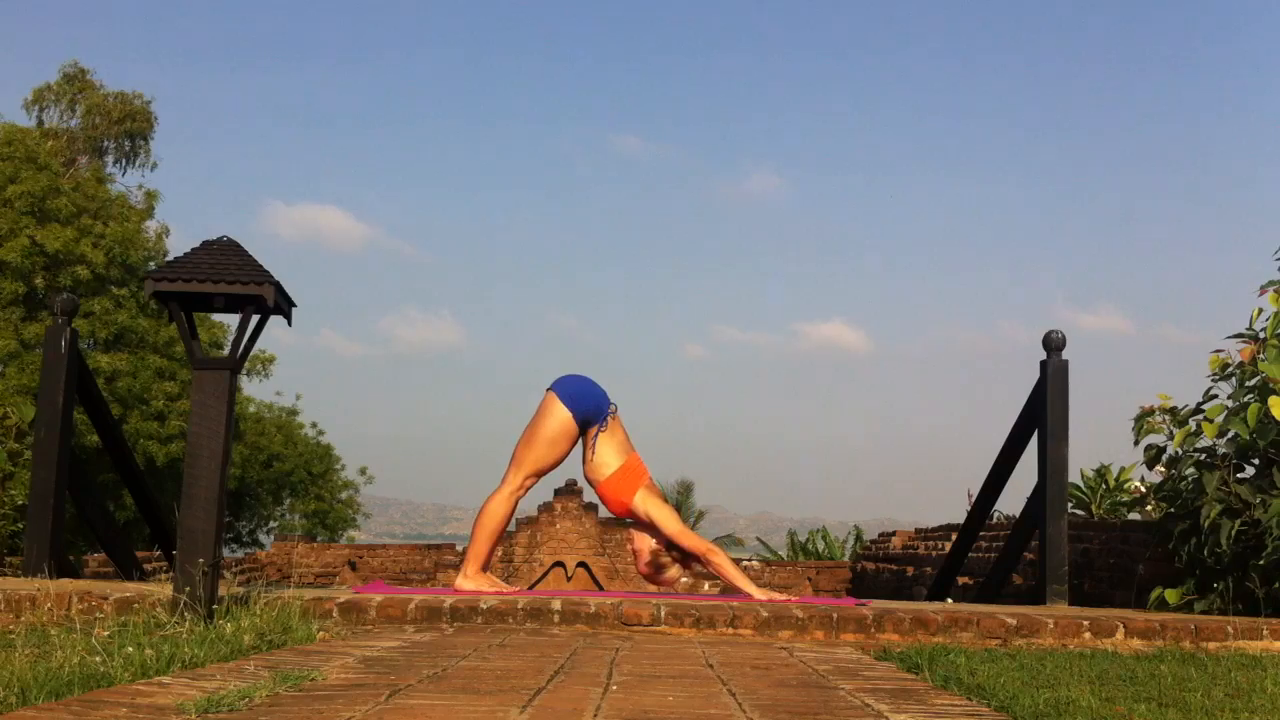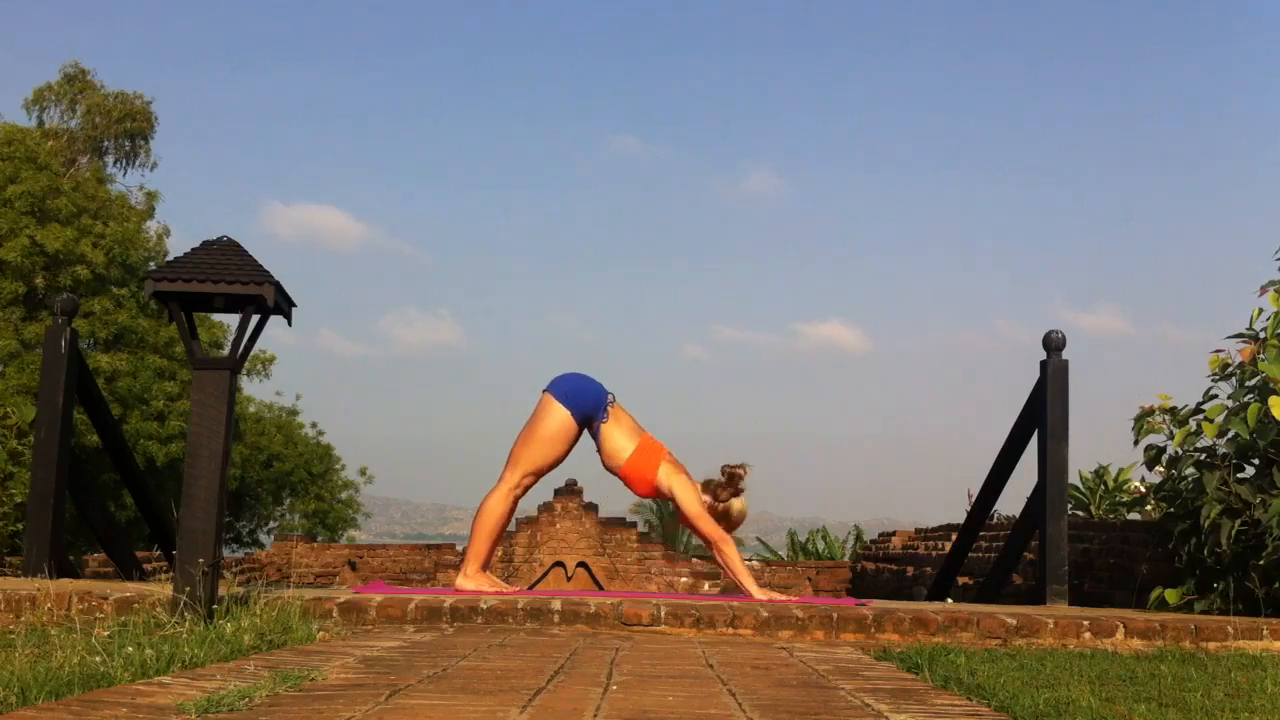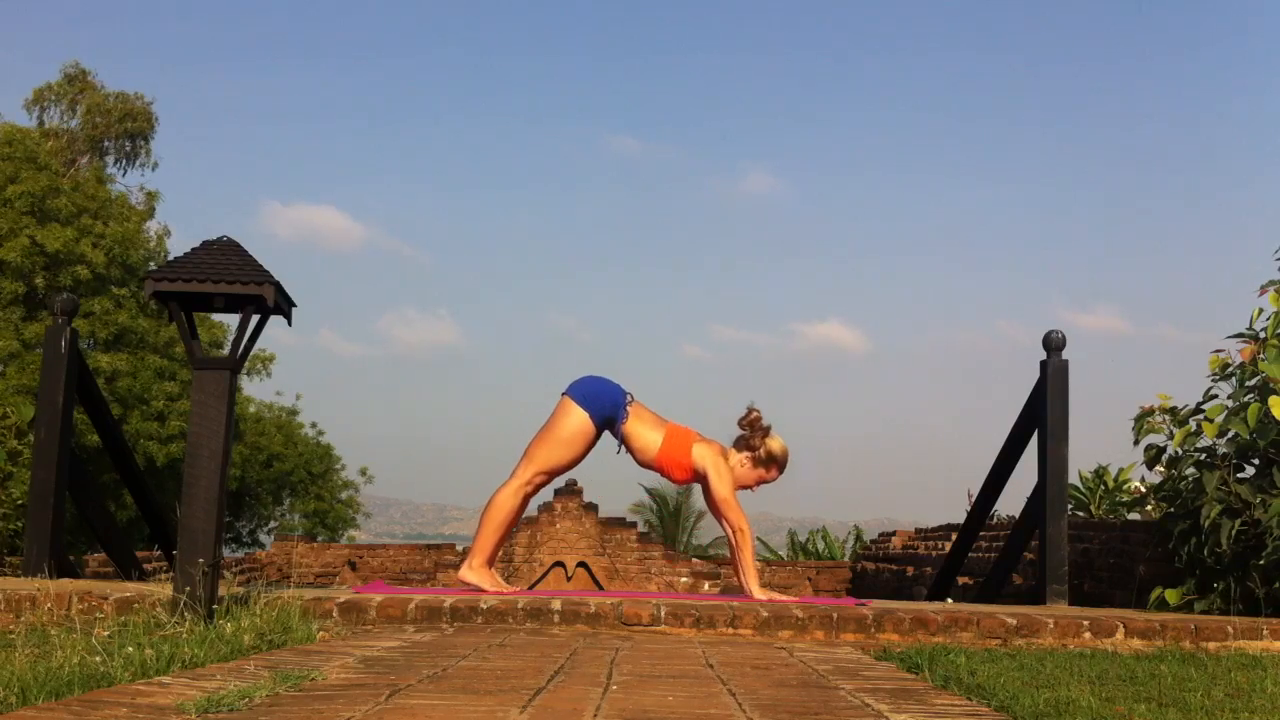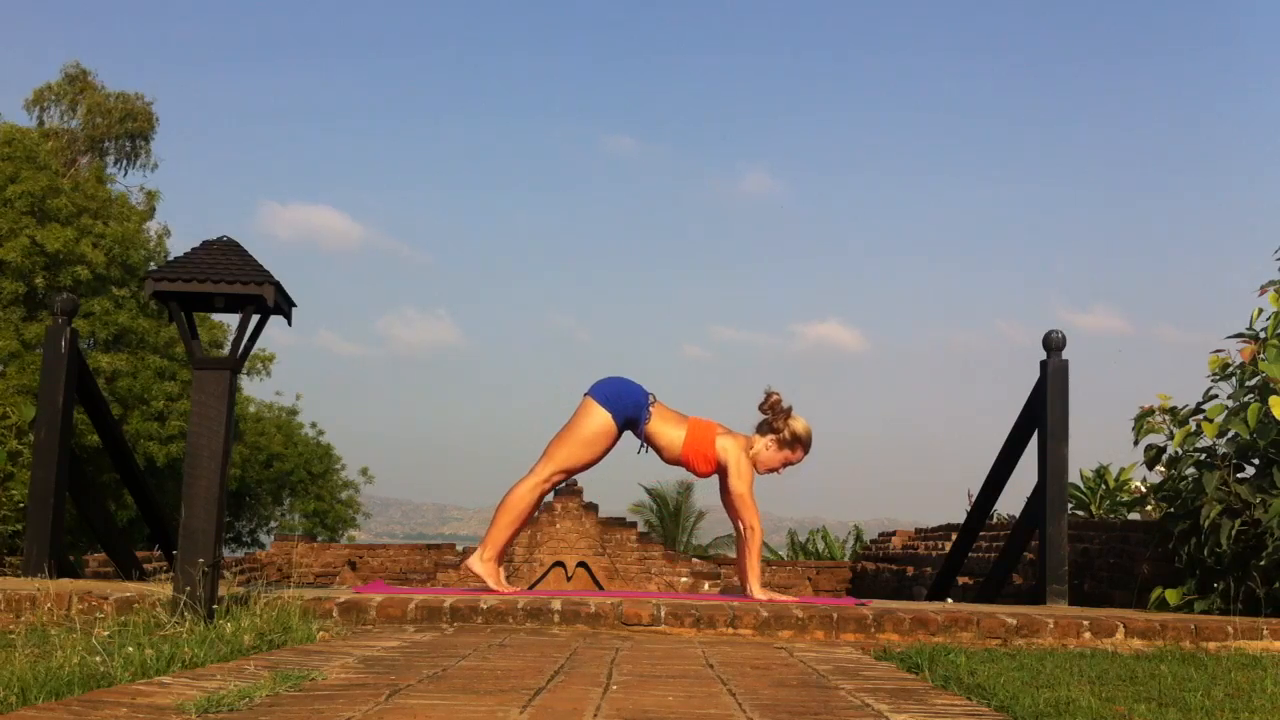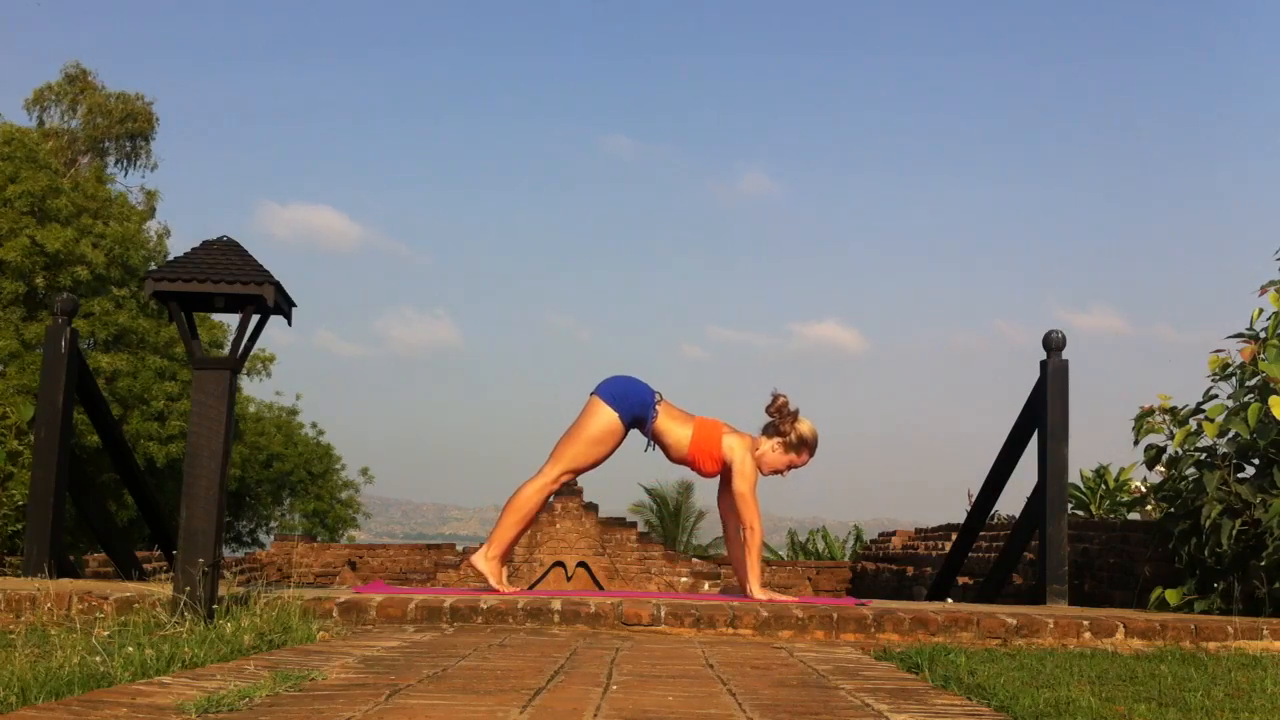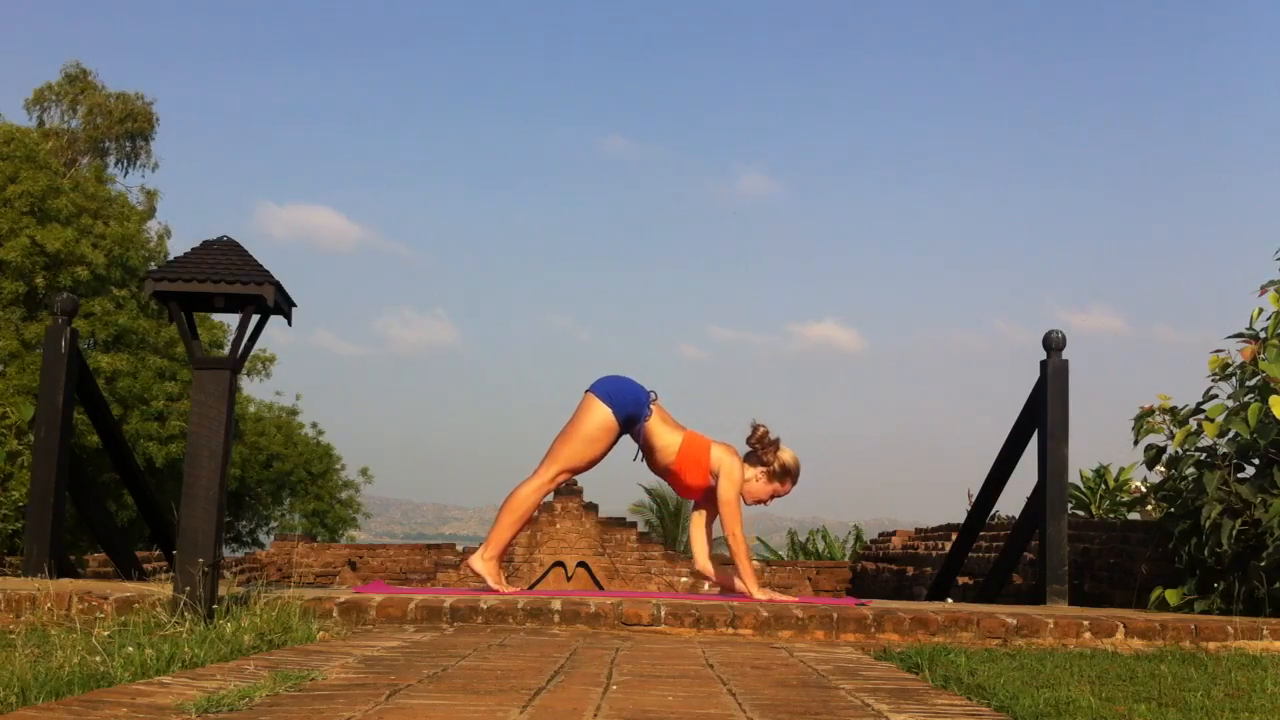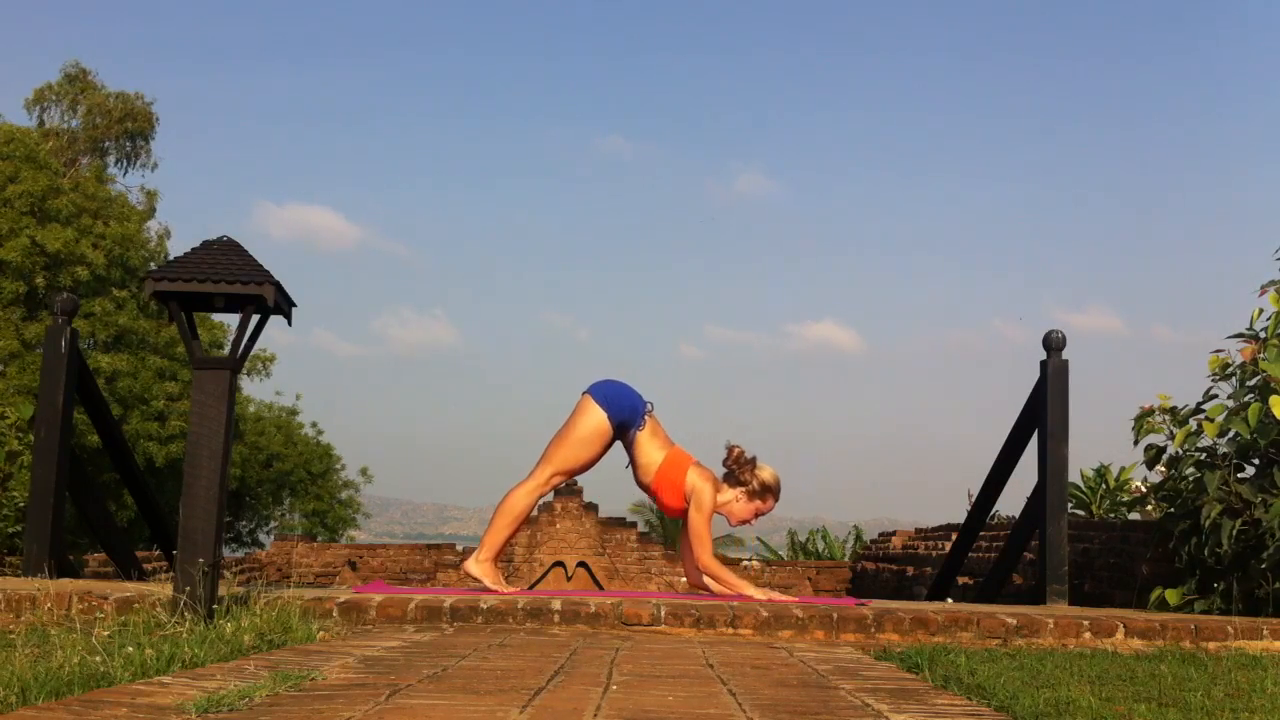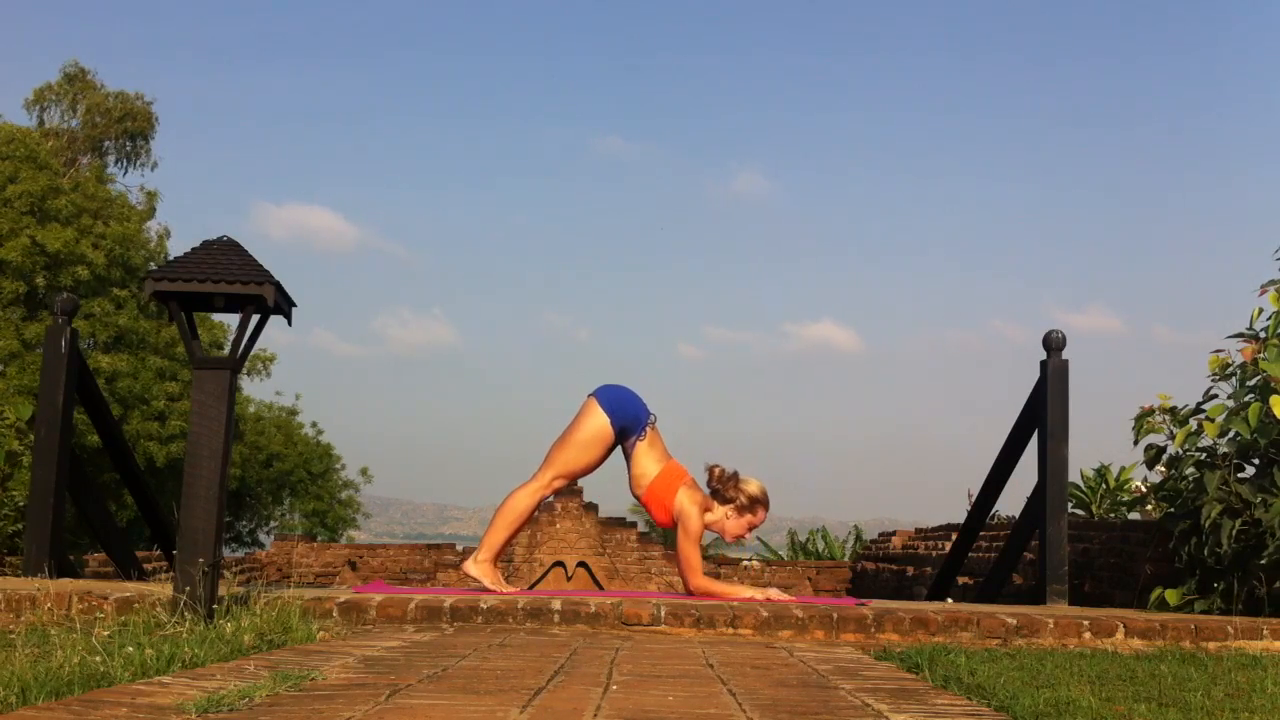
dt=0.4s
person 1, frame 1
left shoulder: (650, 510)
right shoulder: (650, 509)
left elbow: (705, 552)
right elbow: (707, 550)
left wrist: (752, 590)
right wrist: (754, 591)
left hip: (583, 404)
right hip: (578, 400)
left knee: (519, 485)
right knee: (515, 484)
left ankle: (479, 570)
right ankle: (470, 573)
person 1, frame 2
left shoulder: (683, 485)
right shoulder: (678, 485)
left elbow: (716, 540)
right elbow: (718, 538)
left wrist: (750, 589)
right wrist: (754, 590)
left hip: (585, 404)
right hip: (578, 397)
left knee: (518, 484)
right knee: (513, 482)
left ankle: (479, 570)
right ankle: (470, 572)
person 1, frame 3
left shoulder: (710, 466)
right shoulder: (713, 461)
left elbow: (732, 530)
right elbow: (741, 528)
left wrist: (749, 588)
right wrist: (755, 590)
left hip: (604, 407)
right hip: (598, 400)
left knee: (532, 482)
right knee: (525, 479)
left ankle: (485, 565)
right ankle: (475, 565)
person 1, frame 4
left shoulder: (731, 456)
right shoulder: (736, 452)
left elbow: (743, 526)
right elbow: (752, 526)
left wrist: (749, 586)
right wrist: (756, 588)
left hip: (626, 407)
right hip: (620, 401)
left knee: (549, 479)
right knee: (544, 476)
left ankle: (494, 560)
right ankle: (485, 556)
person 1, frame 5
left shoulder: (733, 463)
right shoulder: (741, 451)
left elbow: (733, 530)
right elbow: (751, 526)
left wrist: (749, 585)
right wrist: (757, 589)
left hip: (633, 406)
right hip: (627, 400)
left knee: (556, 478)
right knee: (552, 476)
left ankle: (498, 559)
right ankle: (490, 555)
person 1, frame 6
left shoulder: (711, 489)
right shoulder: (729, 466)
left elbow: (702, 561)
right elbow: (734, 535)
left wrist: (749, 588)
right wrist: (756, 589)
left hip: (624, 407)
right hip: (619, 399)
left knee: (552, 479)
right knee: (548, 476)
left ankle: (493, 558)
right ankle: (487, 556)
person 1, frame 7
left shoulder: (699, 497)
right shoulder: (703, 490)
left elbow: (696, 574)
right elbow: (705, 562)
left wrist: (746, 592)
right wrist: (751, 590)
left hip: (621, 413)
right hip: (615, 404)
left knee: (548, 481)
right knee: (543, 479)
left ankle: (489, 561)
right ankle: (482, 559)
person 1, frame 8
left shoulder: (697, 509)
right shoulder: (691, 509)
left elbow: (694, 582)
right elbow: (696, 583)
left wrist: (752, 592)
right wrist: (752, 591)
left hip: (622, 415)
right hip: (617, 408)
left knee: (550, 484)
right knee: (545, 481)
left ankle: (488, 561)
right ankle: (481, 559)
